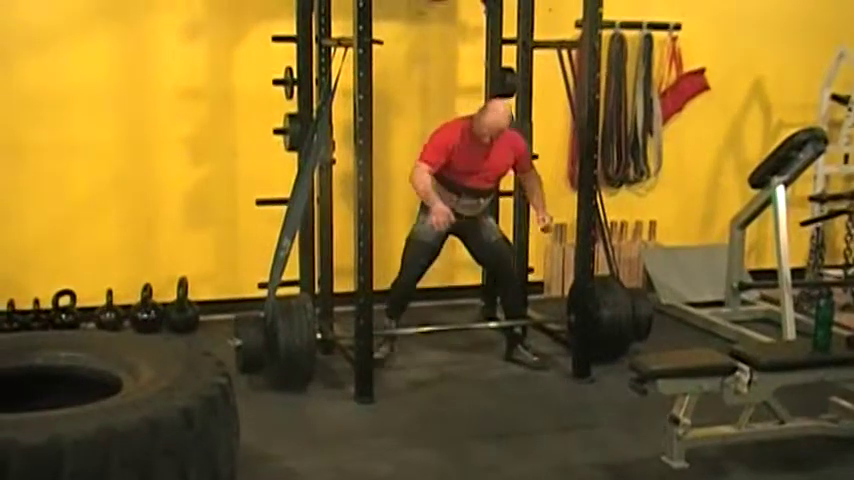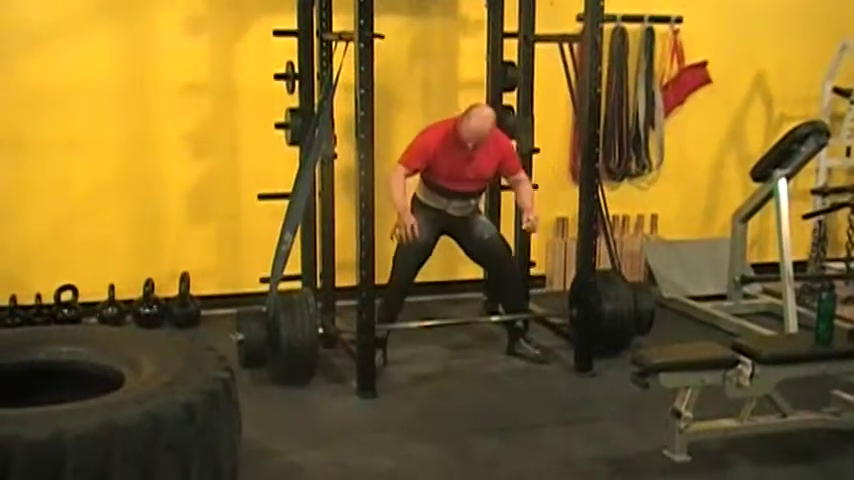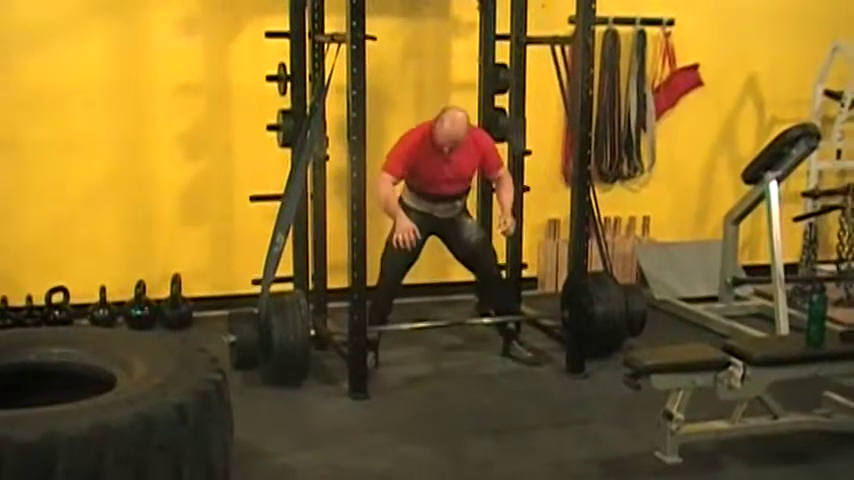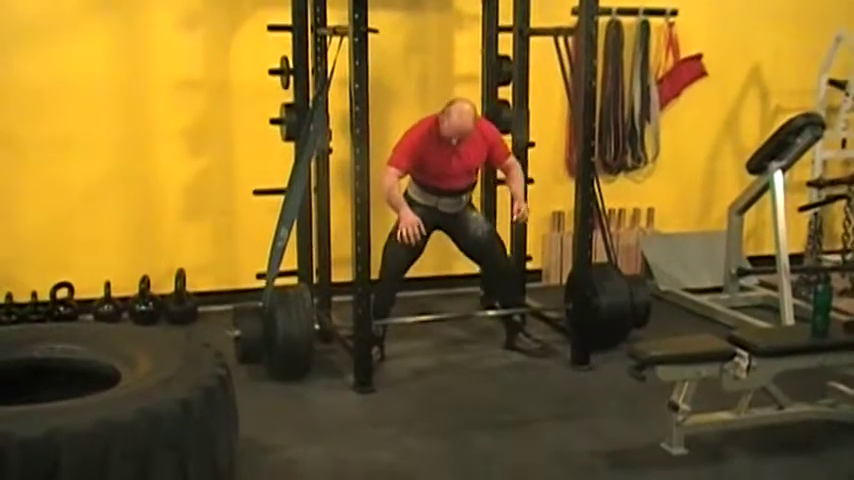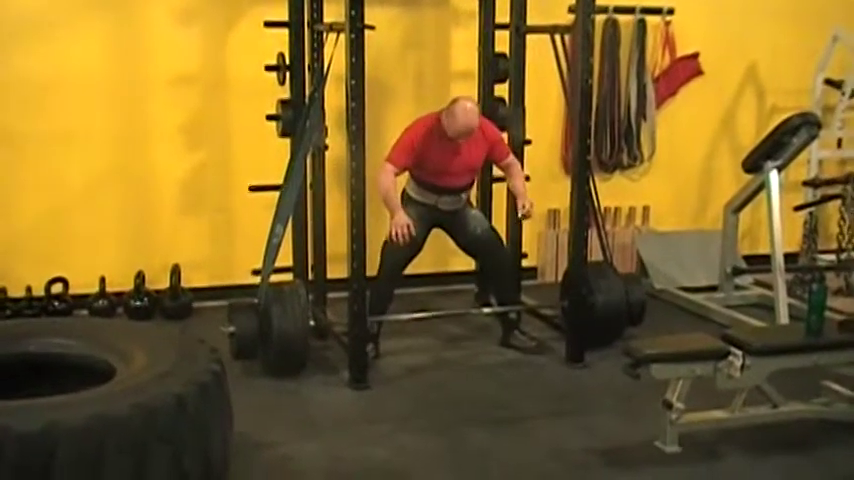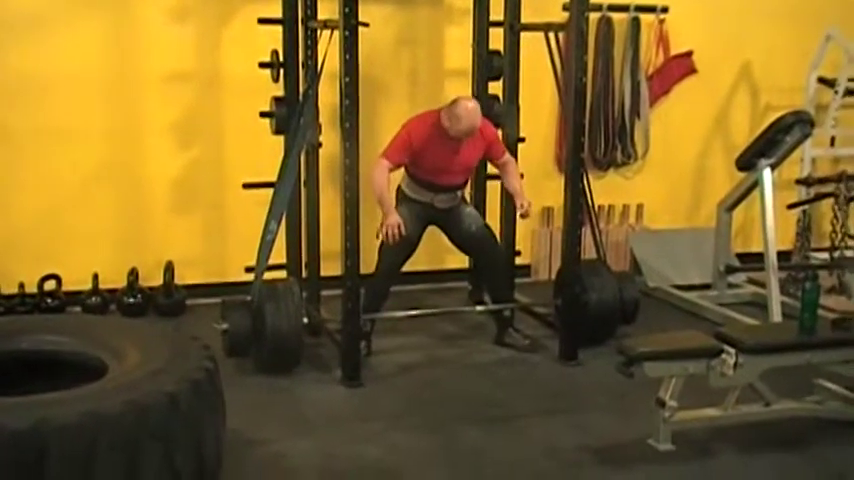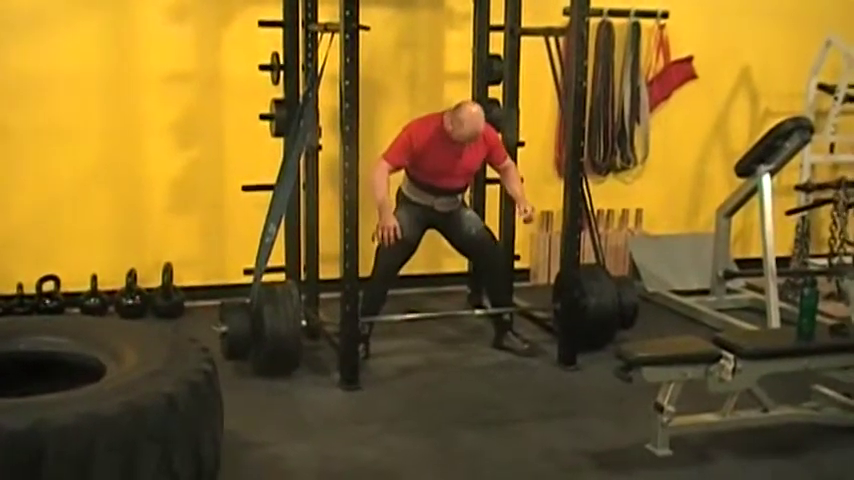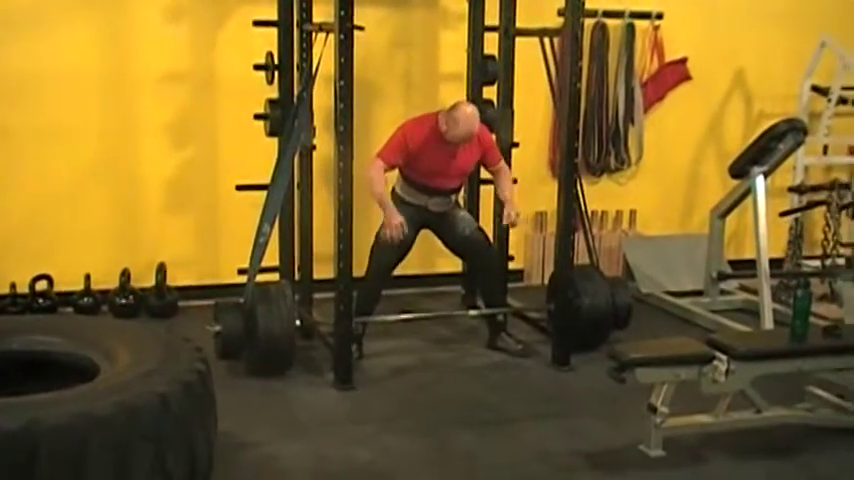
dt=0.2s
person 1, frame 1
left shoulder: (515, 142)
right shoulder: (450, 133)
left elbow: (529, 176)
right elbow: (419, 173)
left wrist: (540, 209)
right wrist: (435, 204)
left hip: (477, 214)
right hip: (440, 210)
left knee: (510, 271)
right knee: (410, 270)
left ankle: (516, 342)
right ankle: (386, 334)
person 1, frame 2
left shoulder: (501, 144)
right shoulder: (434, 136)
left elbow: (519, 179)
right elbow: (398, 174)
left wrist: (528, 210)
right wrist: (403, 213)
left hip: (469, 213)
right hip: (429, 210)
left knee: (506, 267)
right knee: (403, 272)
left ankle: (518, 336)
right ankle: (378, 341)
person 1, frame 3
left shoulder: (481, 141)
right shoulder: (413, 141)
left elbow: (502, 177)
right elbow: (384, 183)
left wrist: (506, 211)
right wrist: (399, 219)
left hip: (455, 213)
right hip: (415, 212)
left knee: (489, 268)
right knee: (391, 273)
left ankle: (511, 338)
right ankle: (370, 343)
person 1, frame 4
left shoulder: (487, 133)
right shoulder: (419, 135)
left elbow: (511, 165)
right elbow: (389, 177)
left wrist: (519, 198)
right wrist: (404, 212)
left hip: (460, 207)
right hip: (420, 206)
left knee: (498, 260)
right knee: (393, 265)
left ankle: (516, 331)
right ankle: (375, 337)
person 1, frame 5
left shoulder: (487, 131)
right shoulder: (419, 132)
left elbow: (510, 164)
right elbow: (386, 174)
left wrist: (521, 195)
right wrist: (397, 213)
left hip: (459, 205)
right hip: (419, 204)
left knee: (498, 257)
right knee: (391, 263)
left ankle: (511, 328)
right ankle: (370, 334)
person 1, frame 6
left shoulder: (484, 131)
right shoulder: (417, 129)
left elbow: (506, 162)
right elbow: (381, 169)
left wrist: (518, 194)
right wrist: (389, 211)
left hip: (454, 203)
right hip: (414, 201)
left knee: (494, 255)
right knee: (389, 261)
left ankle: (506, 326)
right ankle: (363, 332)
person 1, frame 7
left shoulder: (486, 135)
right shoulder: (419, 131)
left elbow: (507, 167)
right elbow: (381, 169)
left wrist: (521, 199)
right wrist: (385, 213)
left hip: (454, 207)
right hip: (414, 204)
left knee: (494, 258)
right knee: (386, 264)
left ankle: (504, 331)
right ankle: (361, 334)
person 1, frame 8
left shoulder: (480, 136)
right shoulder: (414, 131)
left elbow: (500, 169)
right elbow: (376, 169)
left wrist: (509, 203)
right wrist: (389, 211)
left hip: (448, 206)
right hip: (409, 204)
left knee: (488, 259)
right knee: (380, 265)
left ankle: (498, 331)
right ankle: (355, 334)
